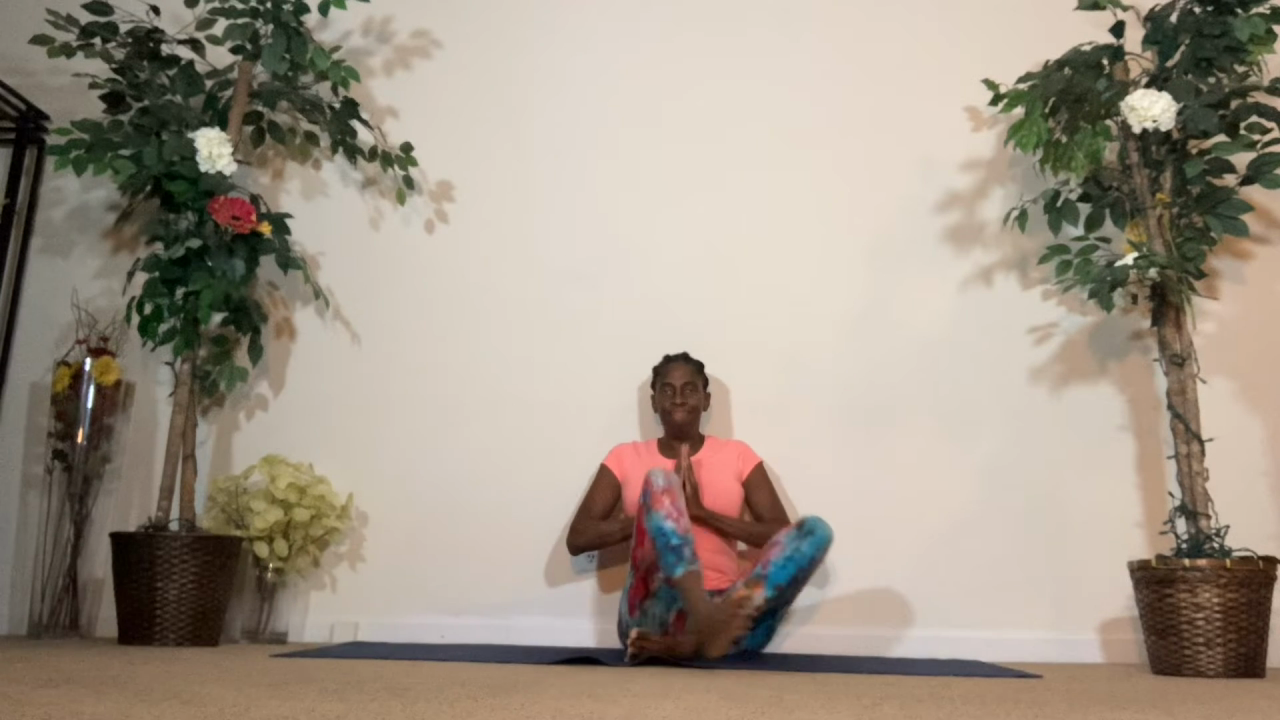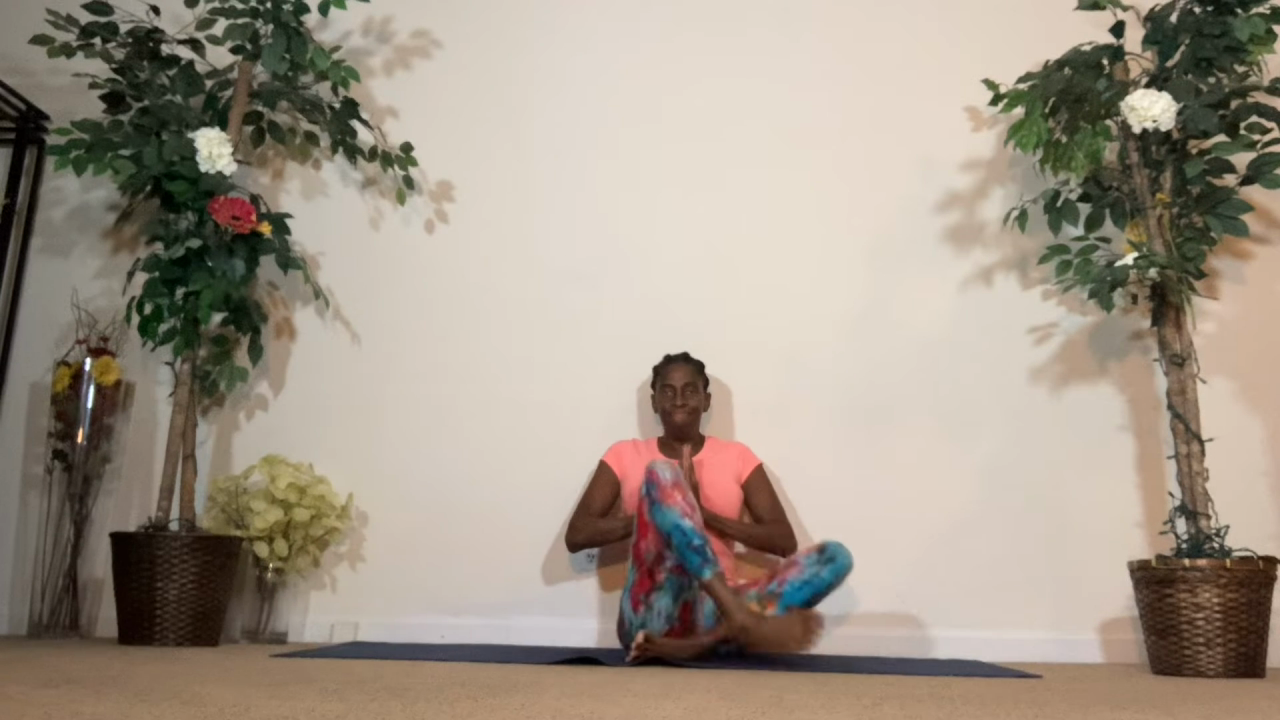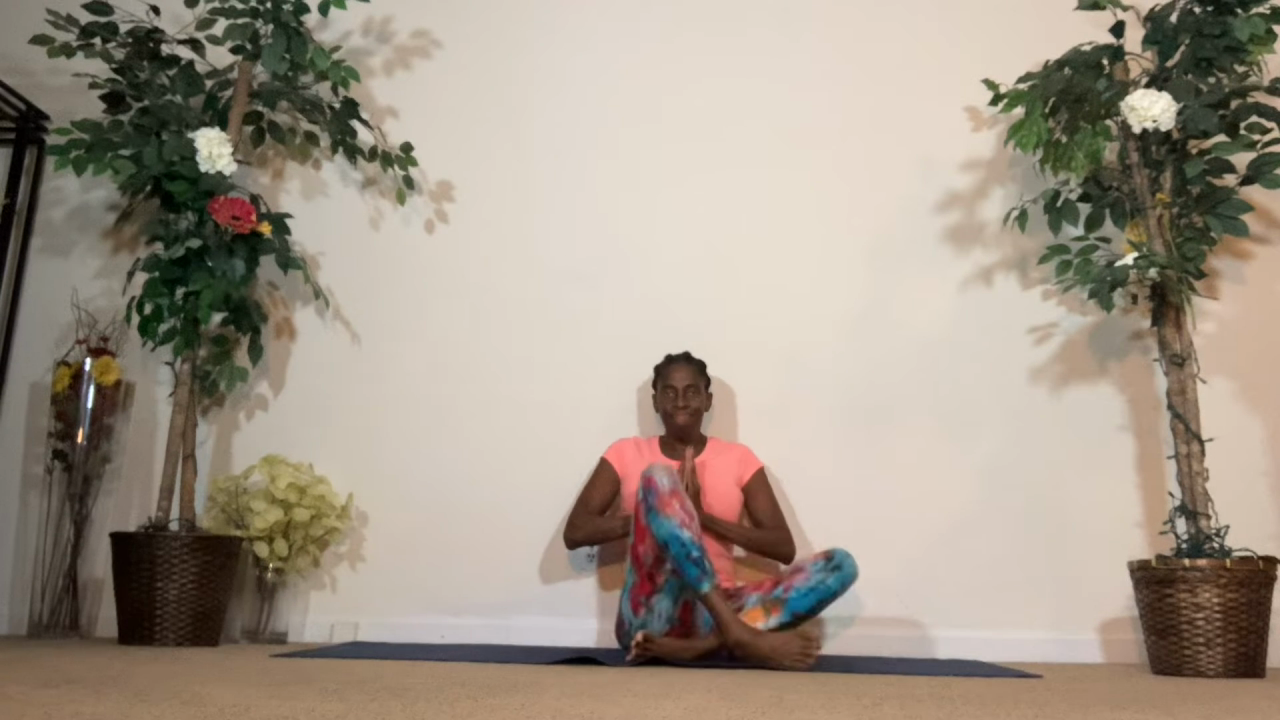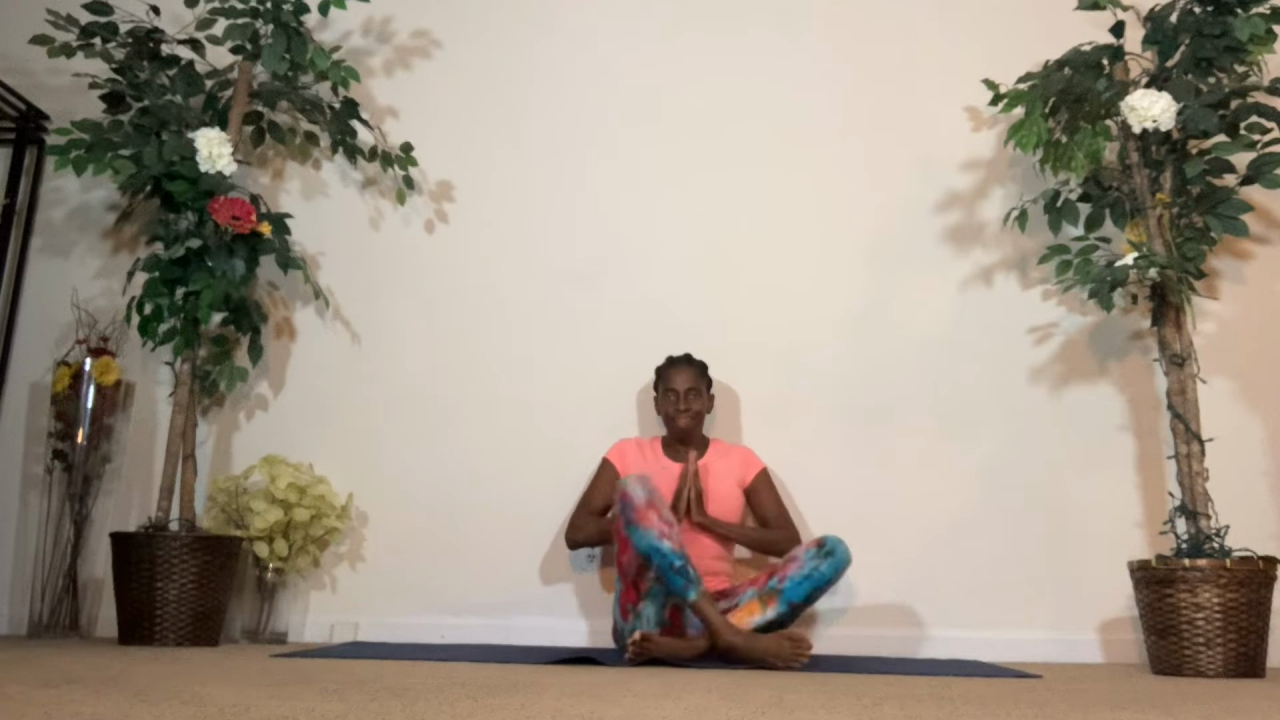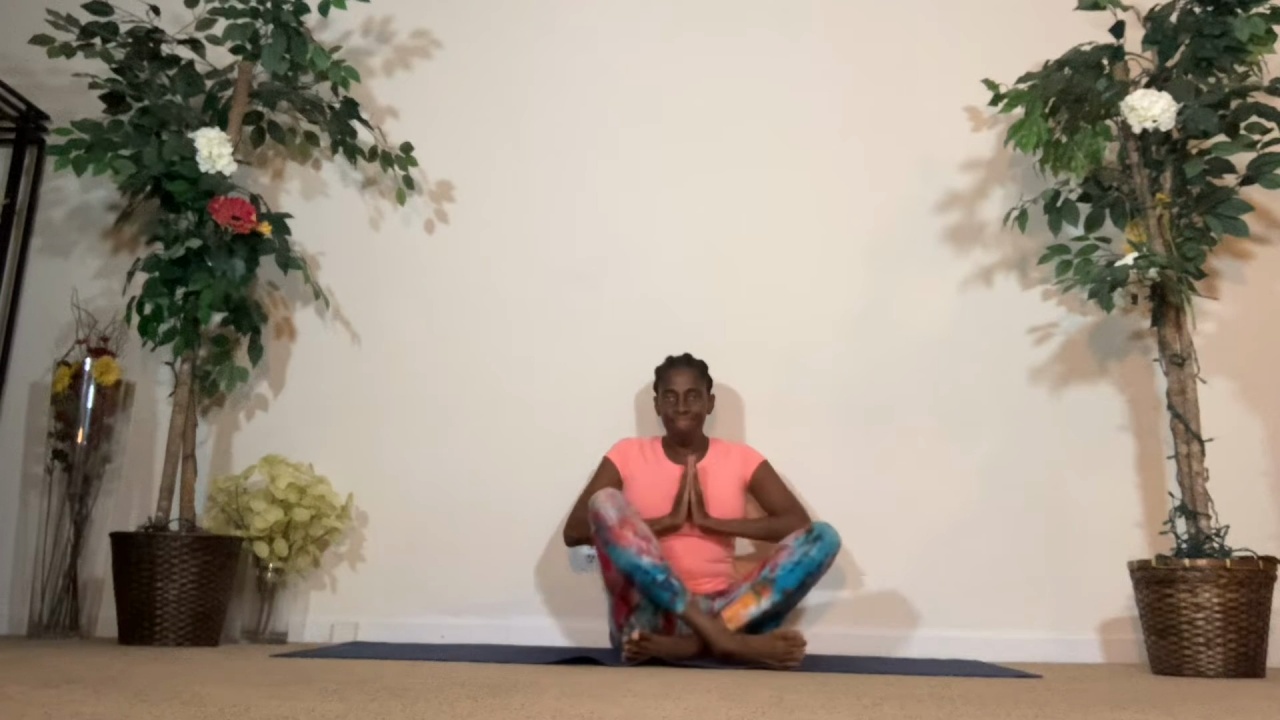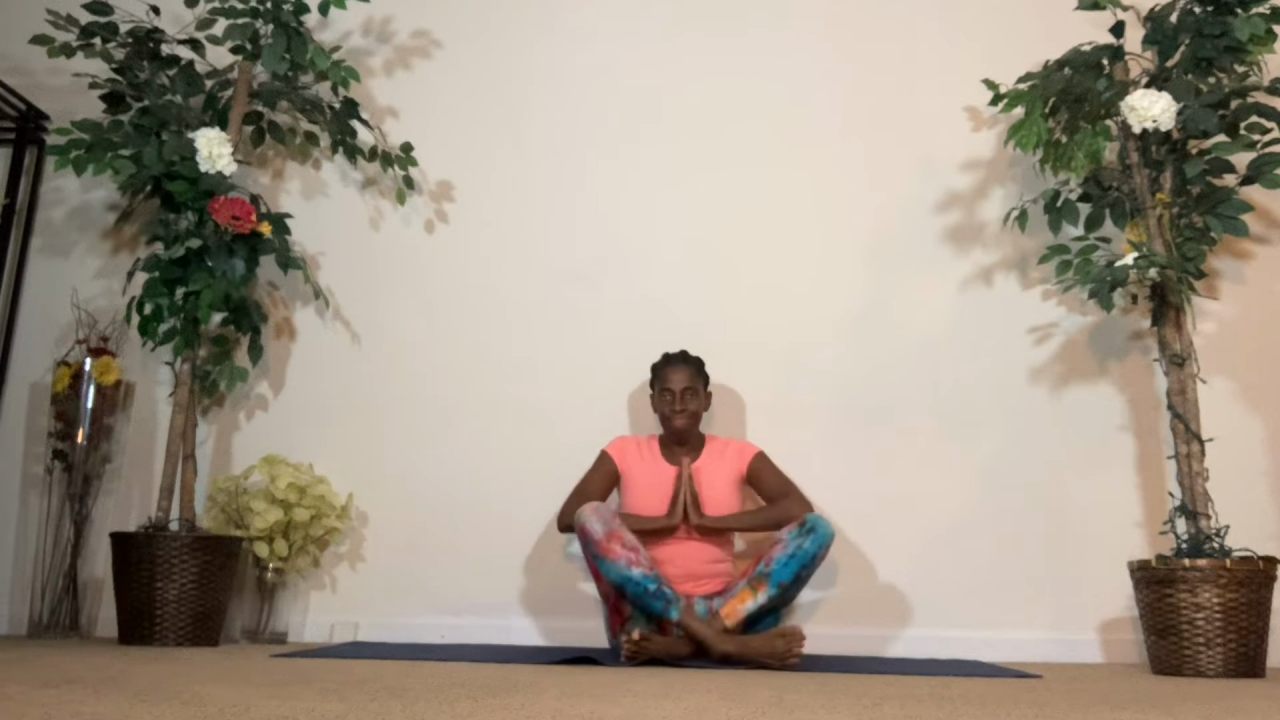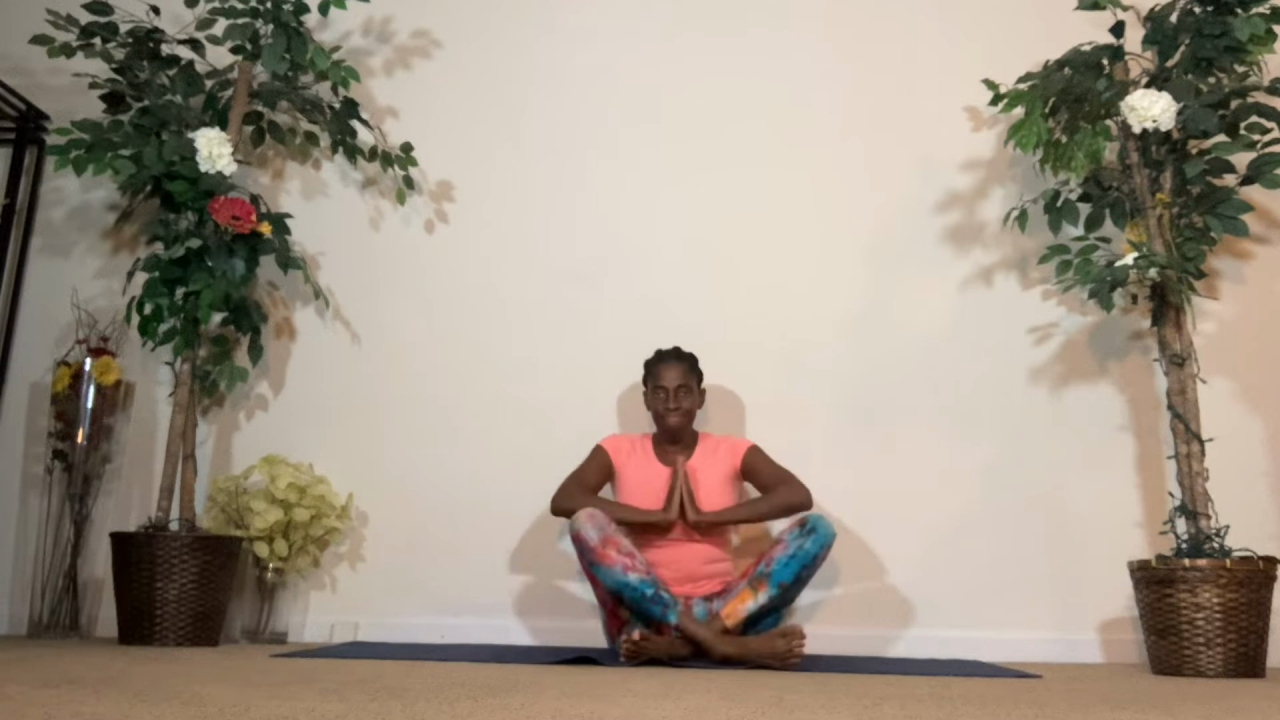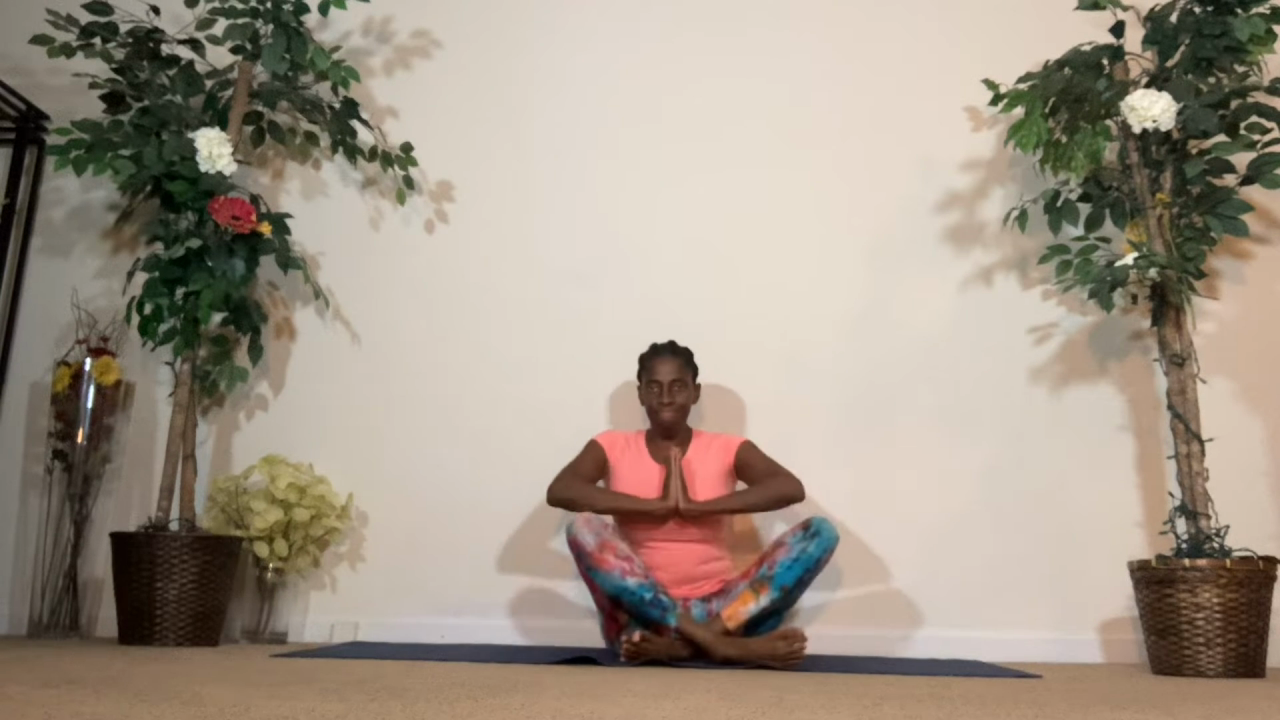
dt=0.1s
person 1, frame 1
left shoulder: (738, 456)
right shoulder: (625, 458)
left elbow: (782, 537)
right elbow: (577, 538)
left wrist: (701, 513)
right wrist: (655, 510)
left hip: (724, 607)
right hip: (651, 615)
left knee: (815, 531)
right knee: (658, 481)
left ankle: (687, 641)
person 1, frame 2
left shoulder: (737, 457)
right shoulder: (624, 456)
left elbow: (785, 542)
right elbow: (576, 536)
left wrist: (701, 513)
left hip: (719, 614)
right hip: (654, 614)
left knee: (835, 558)
right knee: (662, 474)
left ankle: (698, 643)
right ankle: (740, 619)
person 1, frame 3
left shoulder: (738, 458)
right shoulder: (625, 453)
left elbow: (783, 547)
right elbow: (575, 532)
left wrist: (702, 516)
right wrist: (663, 512)
left hip: (719, 611)
right hip: (654, 615)
left knee: (841, 565)
right knee: (658, 477)
left ankle: (696, 645)
right ankle: (742, 635)
person 1, frame 4
left shoulder: (741, 460)
right shoulder: (627, 454)
left elbow: (789, 544)
right elbow: (576, 533)
left wrist: (705, 519)
right wrist: (667, 517)
left hip: (718, 610)
right hip: (649, 618)
left knee: (833, 552)
right knee: (633, 486)
left ankle: (694, 646)
right ankle: (730, 637)
person 1, frame 5
left shoulder: (741, 459)
right shoulder: (628, 454)
left elbow: (797, 524)
right elbow: (574, 530)
left wrist: (710, 522)
right wrist: (669, 521)
left hip: (722, 612)
right hip: (649, 617)
left knee: (824, 535)
right knee: (605, 501)
left ankle: (689, 643)
right ankle: (718, 639)
person 1, frame 6
left shoulder: (737, 455)
right shoulder: (624, 452)
left elbow: (800, 510)
right elbow: (568, 518)
left wrist: (704, 521)
right wrist: (666, 522)
left hip: (719, 612)
right hip: (646, 620)
left knee: (817, 528)
right knee: (591, 514)
left ankle: (687, 643)
right ankle: (714, 641)
person 1, frame 7
left shoulder: (732, 452)
right shoulder: (619, 450)
left elbow: (799, 496)
right elbow: (562, 501)
left wrist: (701, 516)
right wrist: (663, 516)
left hip: (719, 612)
right hip: (645, 619)
left knee: (817, 529)
right knee: (587, 524)
left ankle: (682, 644)
right ankle: (718, 642)
person 1, frame 8
left shoulder: (726, 449)
right shoulder: (613, 446)
left elbow: (792, 489)
right elbow: (558, 492)
left wrist: (694, 506)
right wrist: (659, 506)
left hip: (718, 611)
right hip: (644, 620)
left knee: (820, 531)
right knee: (584, 527)
left ankle: (682, 644)
right ankle: (714, 643)
